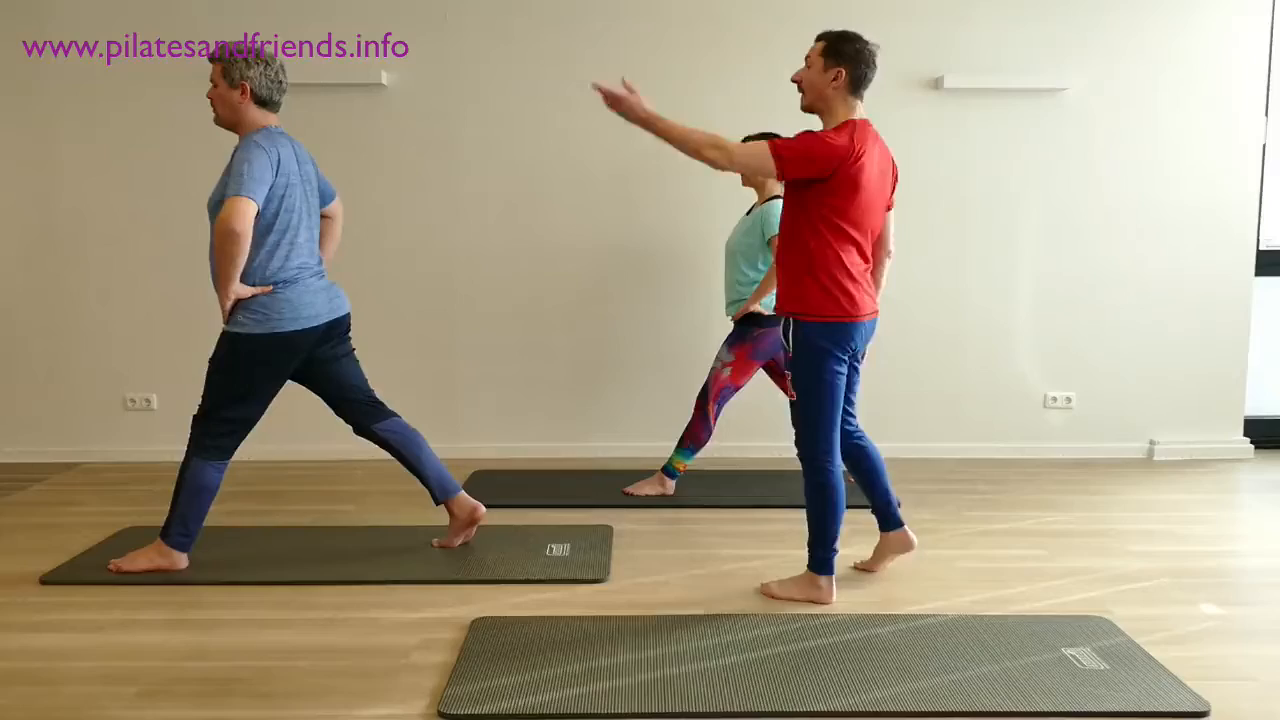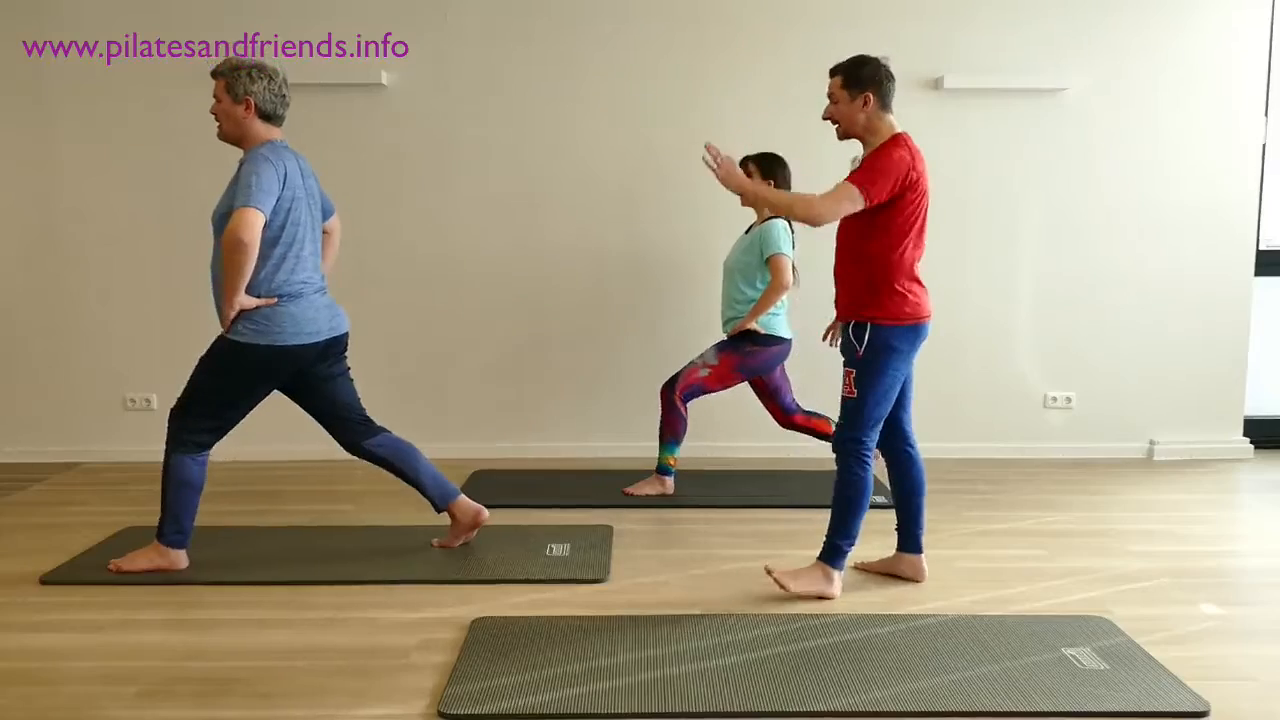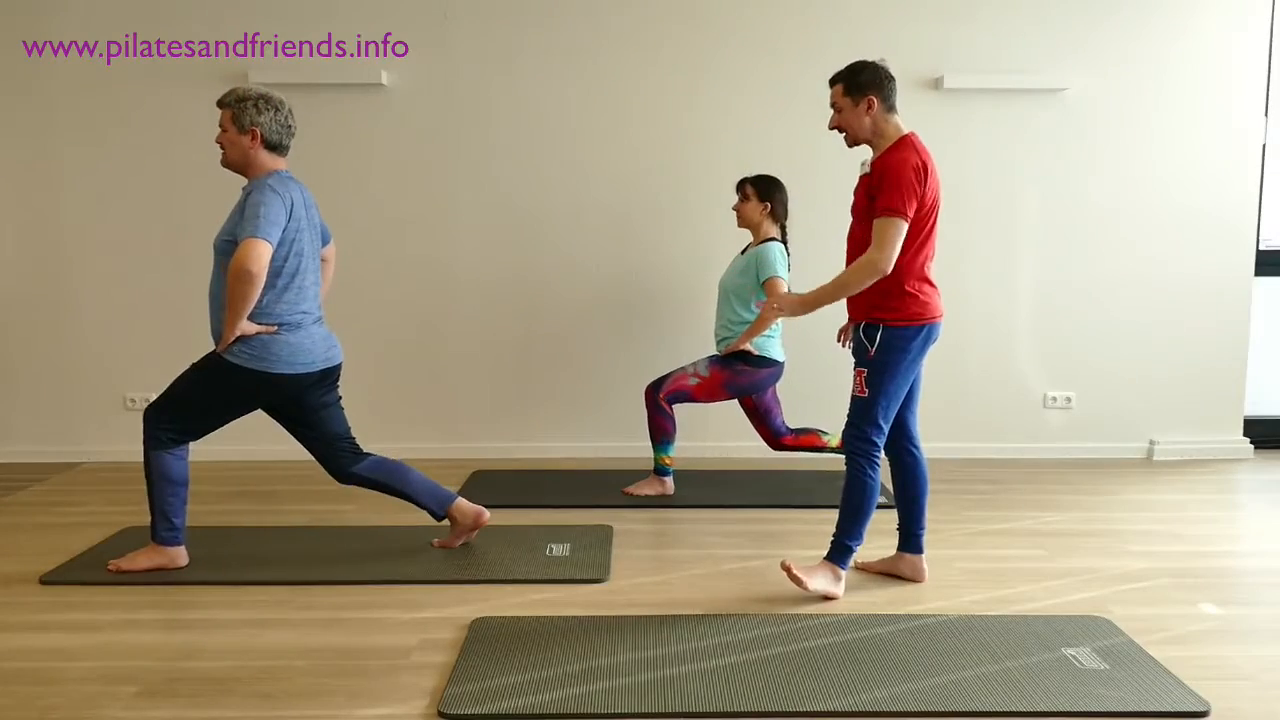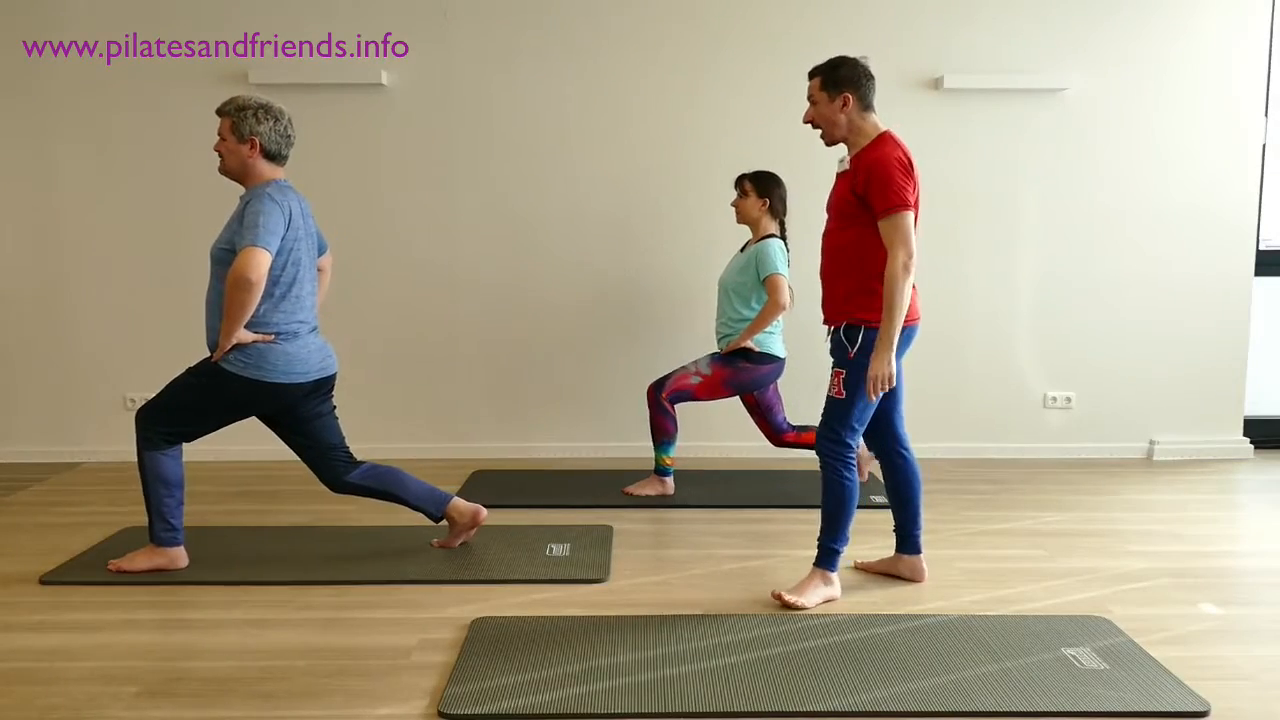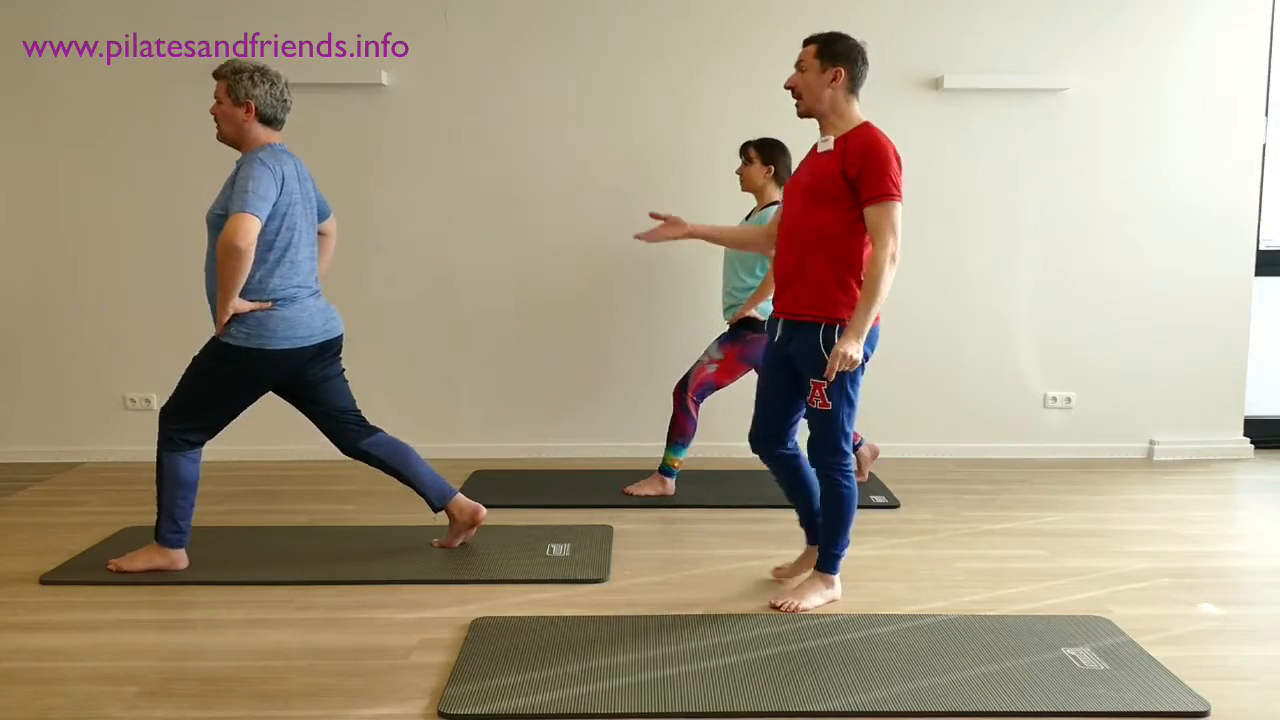
dt=0.7s
person 1, frame 1
left shoulder: (831, 148)
right shoulder: (875, 149)
left elbow: (722, 154)
right elbow: (885, 246)
left wrist: (641, 114)
left hip: (823, 322)
right hip: (852, 317)
left knee: (818, 445)
right knee: (841, 428)
left ankle: (817, 575)
right ankle: (893, 529)
person 1, frame 2
left shoulder: (893, 159)
right shoulder: (888, 157)
left elbow: (818, 210)
left wrist: (742, 185)
right wrist: (850, 311)
left hip: (884, 326)
right hip: (891, 320)
left knee: (853, 444)
right knee: (896, 438)
left ankle: (828, 569)
right ankle: (910, 554)
person 1, frame 3
left shoulder: (901, 163)
right shoulder: (896, 158)
left elbow: (881, 260)
left wrist: (809, 302)
right wrist: (857, 314)
left hip: (896, 325)
right hip: (900, 321)
left knee: (863, 442)
right knee: (900, 439)
left ankle: (835, 566)
right ankle: (911, 555)
person 1, frame 4
left shoulder: (884, 160)
right shoulder: (863, 159)
left elbow: (902, 258)
left wrist: (885, 345)
left hip: (869, 329)
right hip: (863, 325)
left knee: (836, 443)
right knee: (888, 440)
left ankle: (825, 573)
right ankle: (910, 555)
person 1, frame 5
left shoulder: (871, 149)
right shoulder: (816, 156)
left elbow: (886, 249)
right elbow: (768, 236)
left wrist: (855, 332)
right wrist: (691, 229)
left hip: (833, 330)
right hip: (788, 324)
left knee: (830, 451)
right knee: (768, 438)
left ankle: (827, 574)
right ankle: (820, 541)
person 2, frame 1
left shoulder: (257, 149)
right shoulder: (292, 149)
left elbow: (236, 221)
right elbow: (333, 212)
left wrist: (229, 287)
left hip: (271, 324)
right hip: (322, 314)
left knee: (214, 433)
right knee: (367, 414)
left ankle: (171, 548)
right ankle: (458, 503)
person 2, frame 2
left shoulder: (263, 163)
right shoulder: (294, 163)
left elbow: (243, 233)
right elbow: (331, 226)
left wrist: (232, 299)
left hip: (268, 336)
right hip: (320, 330)
left knee: (189, 429)
right knee: (358, 432)
left ankle: (169, 548)
right ankle: (460, 507)
person 2, frame 3
left shoulder: (268, 192)
right shoulder: (294, 192)
left elbow: (250, 262)
right elbow: (326, 253)
left wrist: (234, 324)
left hip: (262, 359)
right hip: (312, 357)
left knee: (163, 426)
right knee: (347, 461)
left ankle: (168, 546)
right ankle: (460, 510)
person 2, frame 4
left shoulder: (267, 201)
right shoulder: (290, 201)
left elbow: (249, 271)
right elbow: (323, 263)
left wrist: (230, 333)
left hip: (258, 368)
right hip: (306, 366)
left knee: (155, 426)
right knee: (341, 470)
left ankle: (166, 547)
right ankle: (456, 509)
person 2, frame 5
left shoulder: (259, 166)
right shoulder: (291, 166)
left elbow: (239, 238)
right elbow: (327, 228)
left wrist: (226, 303)
left hip: (260, 339)
right hip: (315, 332)
left knee: (180, 427)
right knee: (353, 433)
left ankle: (168, 548)
right ankle: (457, 506)
person 3, frame 1
left shoulder: (774, 208)
right shoulder: (760, 208)
left wrist: (754, 302)
left hip: (762, 322)
right hip: (764, 323)
left knee: (711, 396)
left ankle: (665, 478)
person 3, frame 2
left shoulder: (773, 228)
right shoulder: (758, 228)
left elbow: (783, 281)
left wrist: (749, 321)
left hip: (760, 341)
right hip: (762, 342)
left knee: (675, 391)
right knee: (791, 414)
left ankle: (663, 478)
person 3, frame 3
left shoulder: (769, 251)
right shoulder: (754, 248)
left wrist: (742, 341)
left hip: (753, 362)
right hip: (753, 362)
left knee: (659, 393)
right knee: (780, 437)
left ankle: (662, 479)
person 3, frame 4
left shoulder: (769, 248)
right shoulder: (753, 246)
left elbow: (780, 300)
left wrist: (743, 339)
left hip: (753, 358)
right hip: (754, 359)
left knee: (661, 393)
right knee: (782, 433)
left ankle: (663, 479)
person 3, frame 5
left shoulder: (772, 215)
right shoulder: (759, 214)
left wrist: (748, 307)
right wrist: (748, 307)
left hip: (757, 327)
right hip: (758, 327)
left knee: (688, 390)
left ankle: (664, 478)
right ankle: (860, 448)
